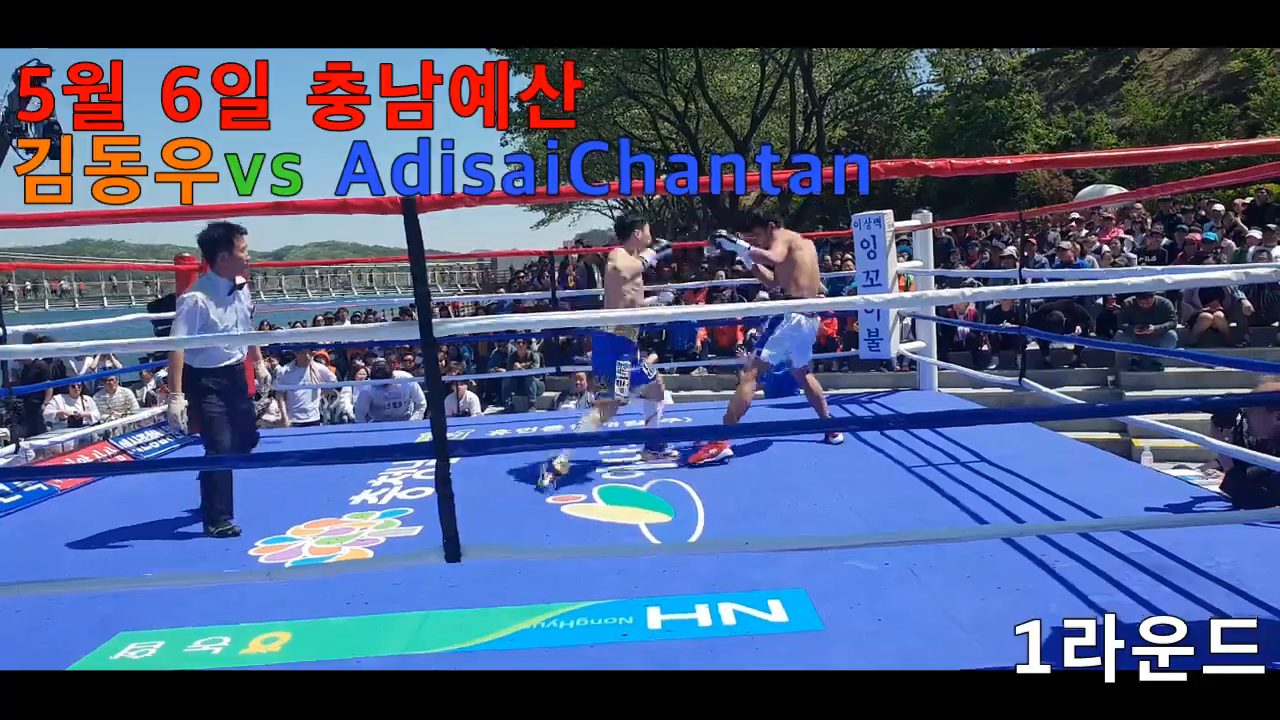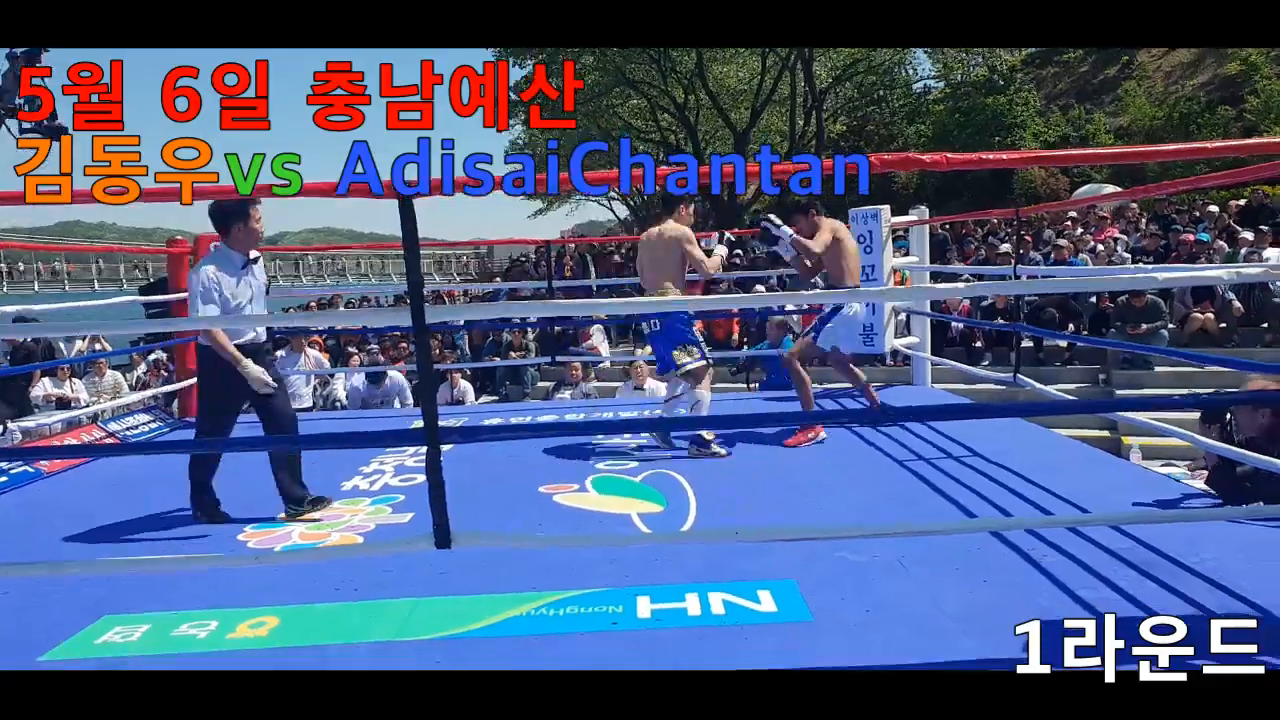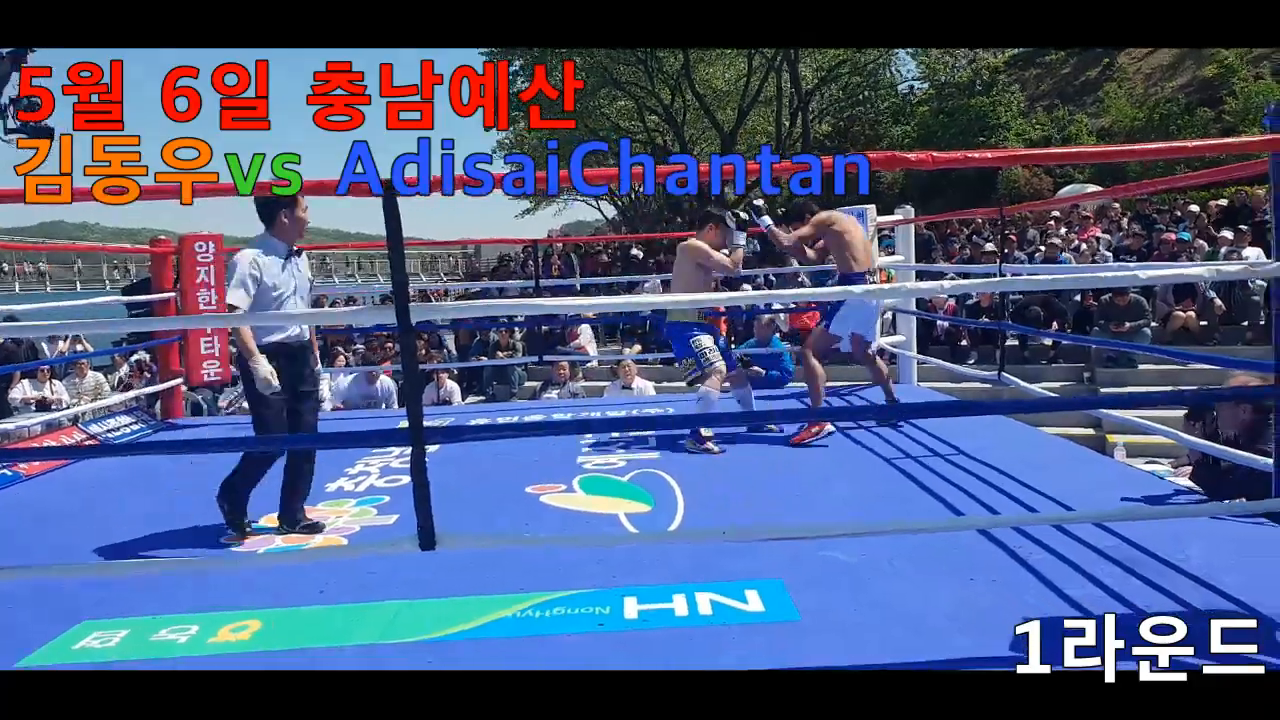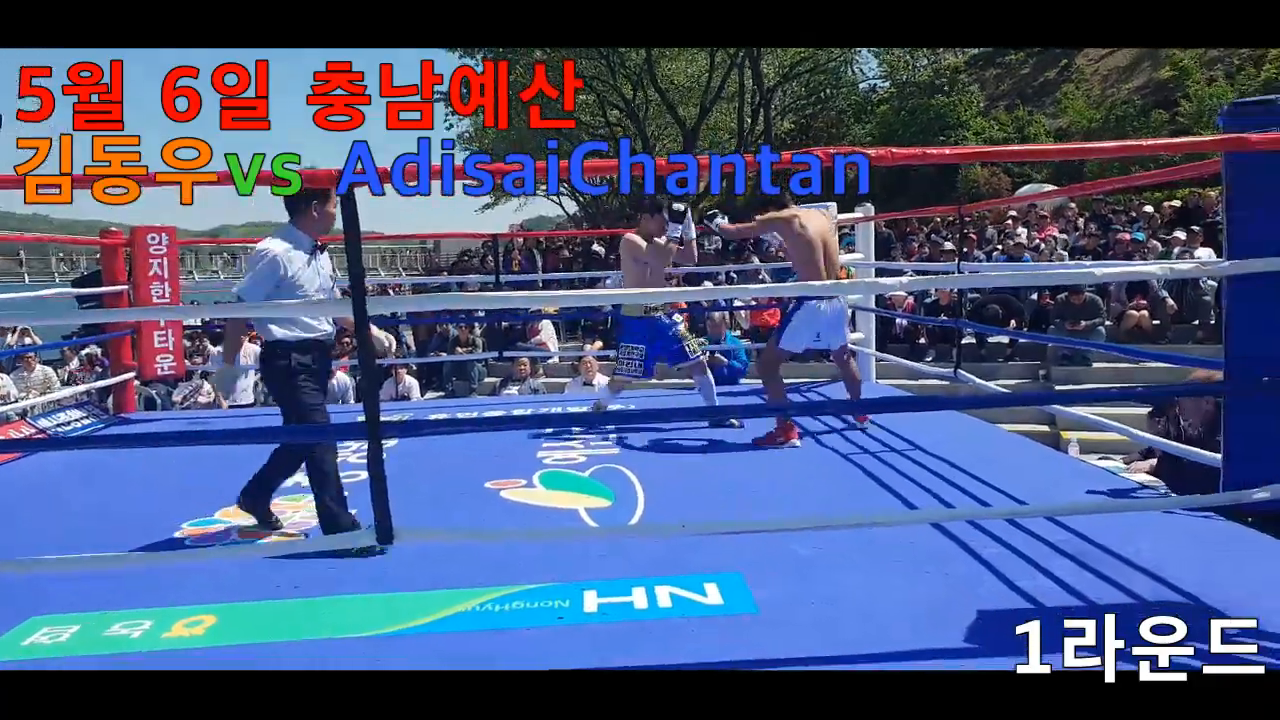
dt=0.3s
person 1, frame 1
left shoulder: (242, 287)
right shoulder: (195, 300)
right elbow: (177, 348)
left wrist: (258, 363)
right wrist: (176, 396)
left hip: (236, 374)
right hip: (206, 380)
left knee: (247, 438)
right knee: (220, 446)
left ankle: (214, 485)
right ankle: (217, 516)
person 1, frame 2
left shoulder: (255, 261)
right shoulder: (208, 273)
right elbow: (208, 328)
right wrist: (244, 366)
left hip: (258, 354)
right hip: (223, 362)
left knee: (284, 422)
right knee: (213, 435)
left ankle: (296, 498)
right ankle: (203, 502)
person 1, frame 3
left shoulder: (299, 258)
right shoulder: (249, 260)
right elbow: (236, 316)
left wrist: (313, 354)
right wrist: (257, 361)
left hip: (298, 357)
right hip: (265, 359)
left knee: (304, 437)
right knee: (271, 440)
left ankle: (292, 513)
right ankle: (232, 495)
person 1, frame 4
left shoulder: (320, 253)
right shoulder: (274, 252)
left elbow: (333, 303)
right elbow: (242, 308)
left wrist: (369, 331)
right wrist: (229, 362)
left hip: (317, 355)
right hip: (289, 360)
left knee: (301, 439)
right knee: (319, 441)
left ankle: (254, 497)
right ankle: (340, 527)
person 2, frame 1
left shoulder: (624, 258)
right shoulder: (621, 256)
right elbow: (619, 275)
left wrist: (659, 299)
right wrist: (645, 259)
left hip: (625, 341)
right hip: (615, 339)
left knee: (655, 388)
right knee: (606, 408)
left ankle: (653, 446)
right ankle: (558, 464)
person 2, frame 2
left shoulder: (647, 238)
right shoulder: (681, 232)
right elbow: (707, 271)
right wrist: (720, 250)
left hip: (654, 312)
right hip: (673, 310)
left knee: (682, 373)
right knee: (701, 372)
left ankle: (665, 428)
right ankle: (700, 439)
person 2, frame 3
left shoulder: (704, 250)
right shoulder: (694, 247)
left elbow: (734, 270)
right elbow: (732, 268)
left wrist: (738, 235)
right wrist: (738, 236)
left hip: (702, 323)
right hip: (683, 325)
left knee: (735, 371)
right knee: (717, 371)
right ankle: (698, 435)
person 2, frame 4
left shoulder: (661, 240)
right shoulder: (631, 240)
left elbow: (691, 259)
right elbow: (663, 259)
left wrist: (687, 225)
right wrist: (675, 227)
left hip: (663, 315)
right hip: (636, 318)
left knee: (698, 362)
right knee: (624, 379)
right ankle: (598, 411)
person 3, frame 1
left shoulder: (784, 237)
right shoulder: (806, 243)
left elbow: (775, 260)
left wrist: (743, 247)
right wrist: (749, 259)
left hip: (791, 315)
right hip: (810, 318)
left knee: (748, 377)
right knee: (803, 373)
left ankle: (720, 444)
right ankle: (831, 429)
person 3, frame 2
left shoulder: (828, 225)
right shoulder: (834, 234)
left elbow: (815, 251)
right elbow: (808, 273)
left wrist: (785, 231)
right wrist: (786, 248)
left hip: (842, 304)
right hip: (853, 304)
left knee: (793, 359)
right knee: (839, 362)
left ankle: (812, 427)
right ankle: (877, 406)
person 3, frame 3
left shoulder: (825, 218)
right shoulder: (843, 222)
left elbow: (787, 243)
right elbow: (811, 258)
left wrist: (763, 219)
right wrist: (779, 227)
left hip: (854, 294)
left knee: (809, 351)
right knee: (865, 354)
left ankle: (819, 421)
right ankle: (893, 408)
person 3, frame 4
left shoulder: (782, 218)
right shoulder: (822, 215)
left elbow: (735, 233)
left wrist: (714, 221)
left hip: (810, 303)
right hip: (836, 300)
left knee: (767, 364)
right knee: (843, 356)
left ankle: (786, 430)
right ankle: (860, 413)
